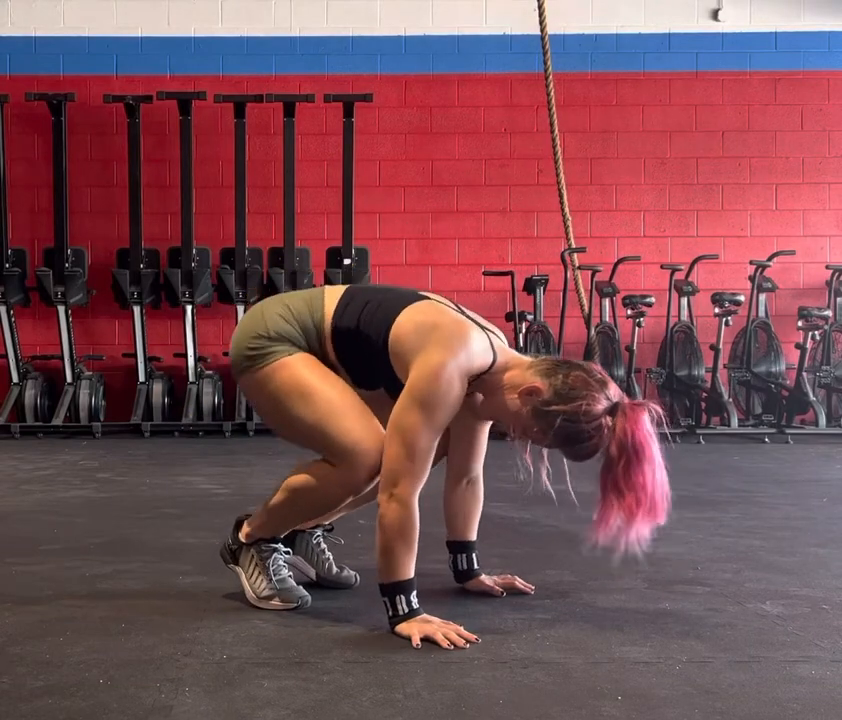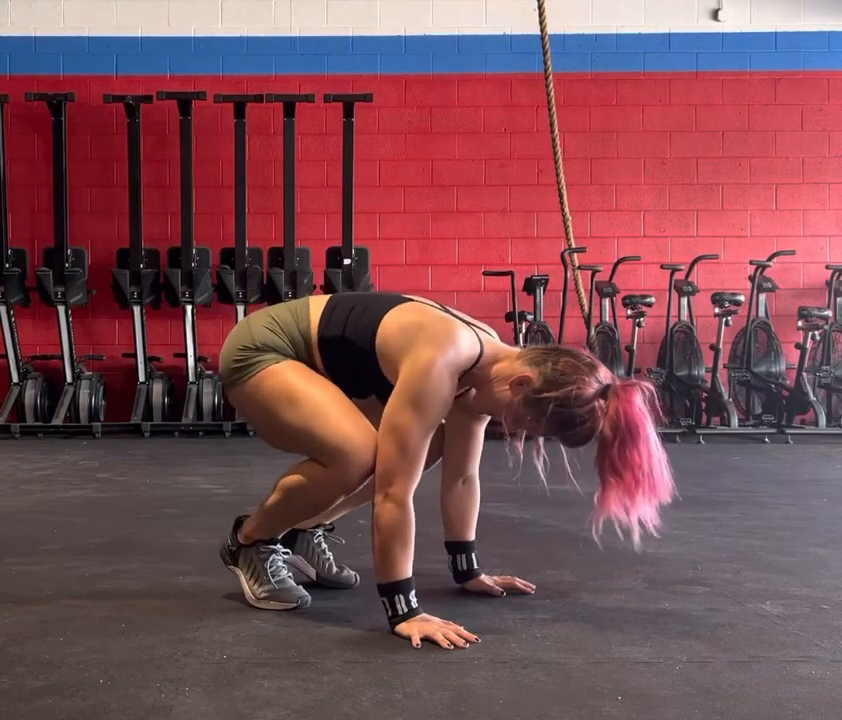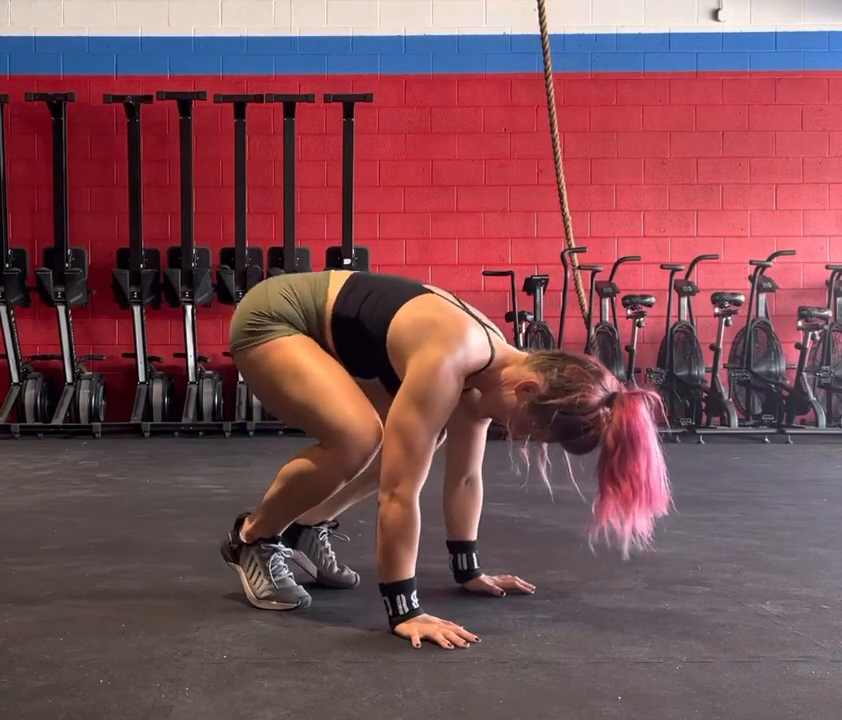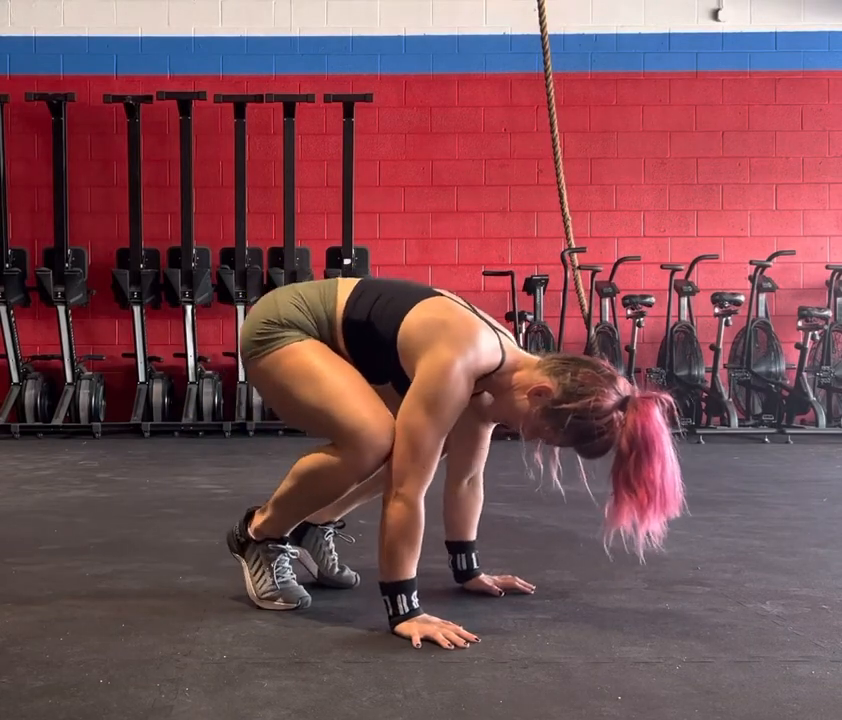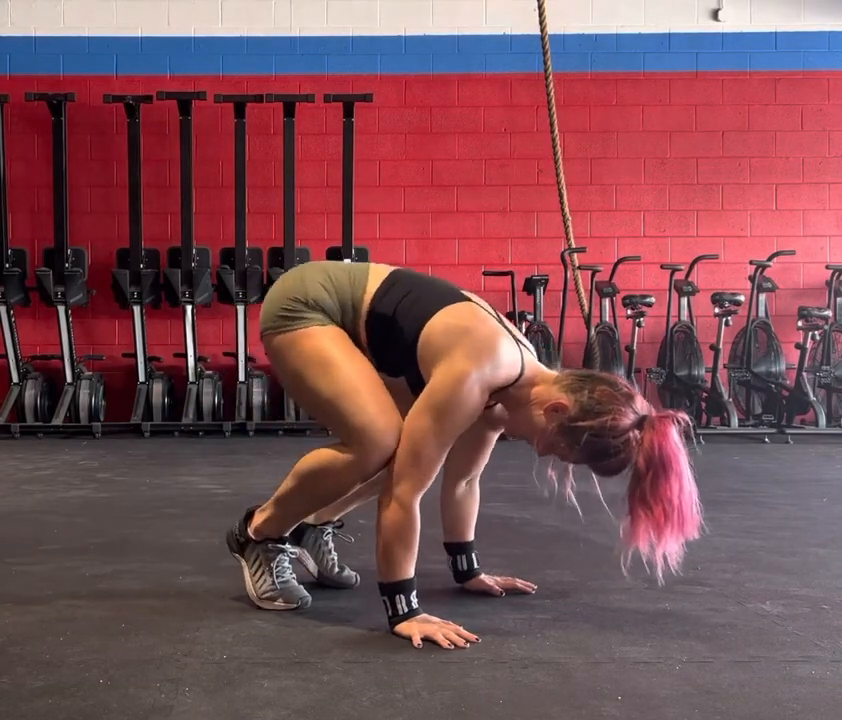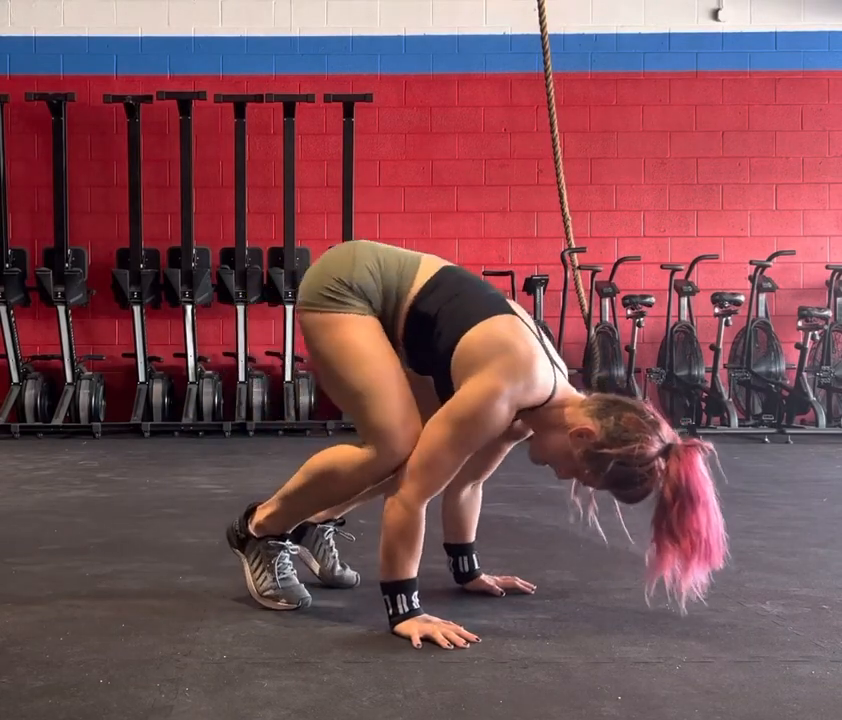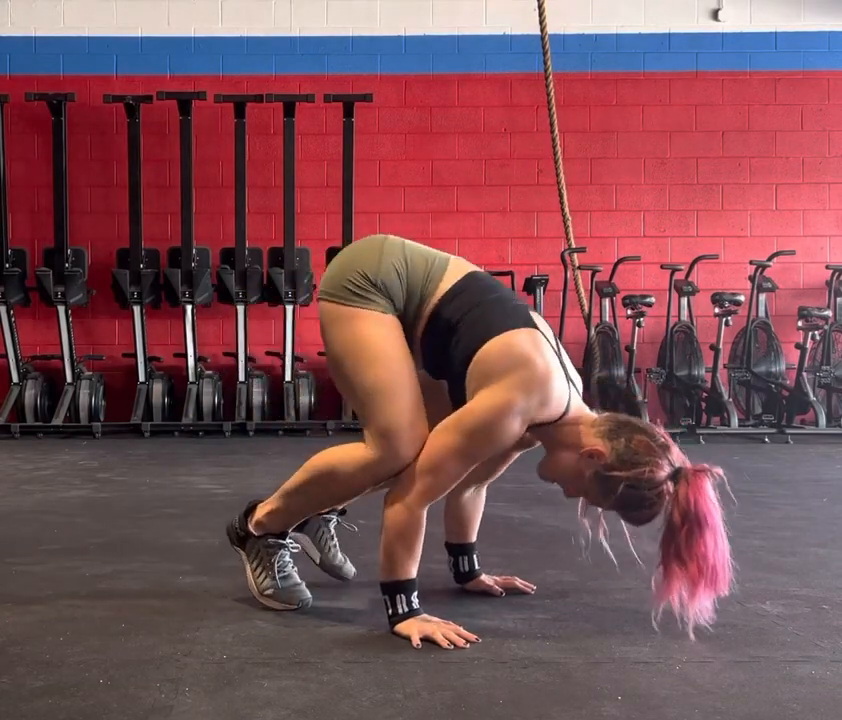
dt=0.3s
person 1, frame 1
left shoulder: (495, 366)
right shoulder: (449, 366)
left elbow: (465, 476)
right elbow: (399, 491)
left wrist: (468, 570)
right wrist: (405, 611)
left hip: (325, 341)
right hip: (273, 336)
left knee: (422, 447)
right knee: (367, 456)
left ankle: (302, 531)
right ankle: (251, 540)
person 1, frame 2
left shoulder: (484, 364)
right shoulder: (440, 362)
left elbow: (462, 474)
right elbow: (394, 490)
left wrist: (467, 570)
right wrist: (404, 610)
left hip: (317, 355)
right hip: (262, 348)
left knee: (424, 444)
right knee: (359, 455)
left ankle: (302, 531)
right ankle: (250, 541)
person 1, frame 3
left shoulder: (490, 364)
right shoulder: (447, 362)
left elbow: (465, 475)
right elbow: (400, 490)
left wrist: (468, 569)
right wrist: (404, 610)
left hip: (323, 329)
right hip: (273, 318)
left knee: (421, 436)
right knee: (357, 440)
left ankle: (306, 527)
right ankle: (252, 538)
person 1, frame 4
left shoulder: (499, 370)
right shoulder: (459, 365)
left elbow: (464, 476)
right elbow: (406, 490)
left wrist: (468, 570)
right wrist: (405, 611)
left hip: (335, 336)
right hip: (283, 324)
left knee: (425, 441)
right knee: (373, 440)
left ankle: (313, 526)
right ankle: (259, 535)
person 1, frame 5
left shoulder: (513, 381)
right shoulder: (475, 373)
left elbow: (461, 477)
right elbow: (403, 490)
left wrist: (467, 570)
right wrist: (403, 610)
left hip: (351, 317)
right hip: (306, 303)
left knee: (422, 444)
right knee: (378, 443)
left ankle: (312, 526)
right ankle: (258, 534)
person 1, frame 6
left shoulder: (549, 399)
right shoulder: (508, 389)
left elbow: (465, 475)
right elbow: (411, 490)
left wrist: (467, 570)
right wrist: (404, 611)
left hip: (387, 294)
right hip: (348, 283)
left knee: (427, 449)
right knee: (395, 448)
left ankle: (314, 523)
right ankle: (261, 529)
person 1, frame 7
left shoulder: (557, 408)
right shoulder: (521, 403)
left elbow: (468, 477)
right elbow: (413, 493)
left wrist: (467, 570)
right wrist: (404, 610)
left hip: (406, 283)
right hip: (371, 277)
left knee: (432, 449)
right knee: (398, 450)
left ankle: (316, 514)
right ankle: (261, 526)
